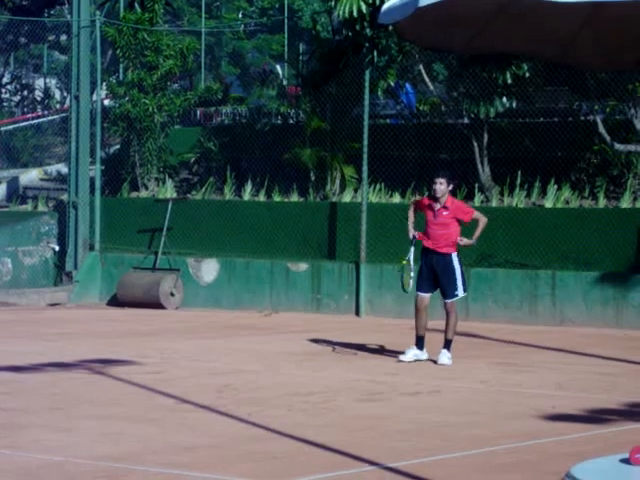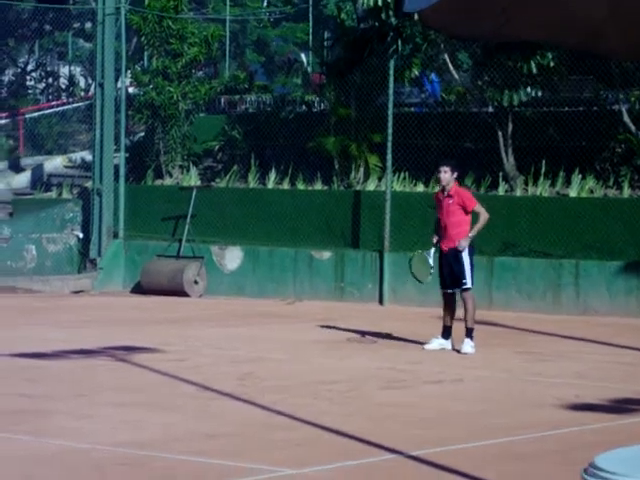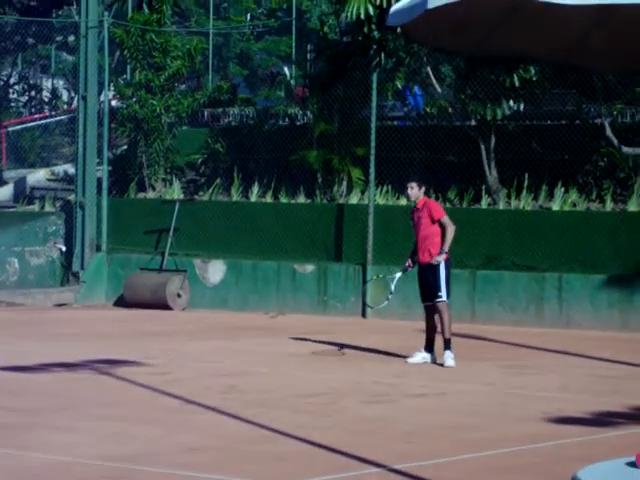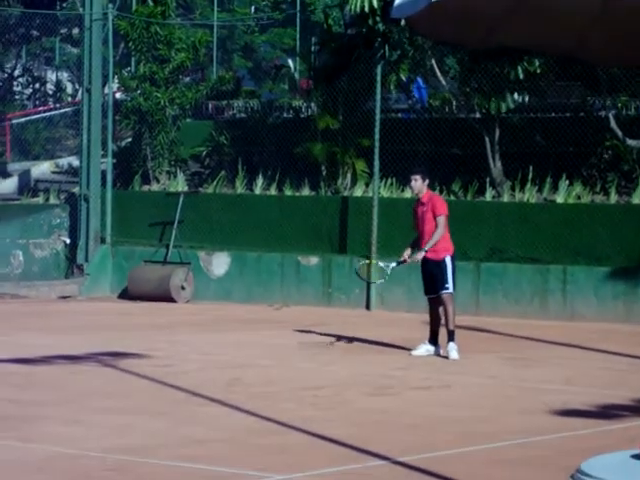
dt=0.4s
person 1, frame 1
left shoulder: (457, 206)
right shoulder: (425, 202)
left elbow: (483, 219)
right elbow: (412, 206)
left wrist: (472, 240)
right wrist: (411, 227)
left hip: (448, 258)
right hip: (428, 256)
left knee: (450, 305)
right knee: (420, 301)
left ankle: (446, 350)
right ankle: (419, 348)
person 1, frame 2
left shoulder: (462, 194)
right shoulder: (438, 196)
left elbow: (484, 215)
left wrist: (469, 237)
right wrist: (436, 234)
left hip: (460, 249)
right hip: (445, 250)
left knee: (466, 292)
right knee: (447, 294)
left ankle: (469, 339)
right ankle: (445, 338)
person 1, frame 3
left shoulder: (431, 206)
right shoulder: (415, 211)
left elbow: (450, 227)
left wrist: (443, 253)
right wrist: (411, 257)
left hip: (437, 263)
right hip: (423, 264)
left knee: (441, 304)
right knee: (428, 307)
left ankle: (448, 351)
right ankle: (428, 351)
person 1, frame 4
left shoulder: (436, 200)
right shoulder: (417, 205)
left elbow: (441, 229)
left wrist: (422, 250)
right wrist: (409, 250)
left hip: (442, 255)
right hip: (427, 257)
left knee: (446, 296)
right knee: (432, 300)
left ankle: (451, 343)
right ankle: (432, 344)
